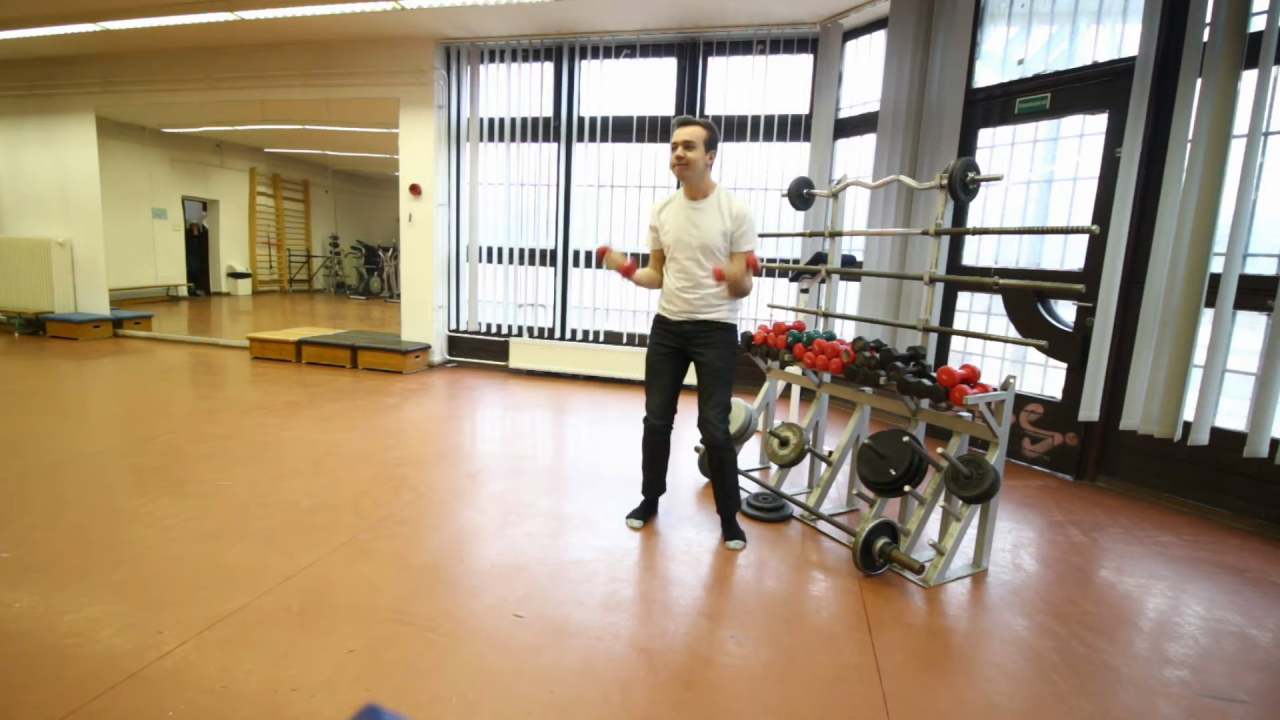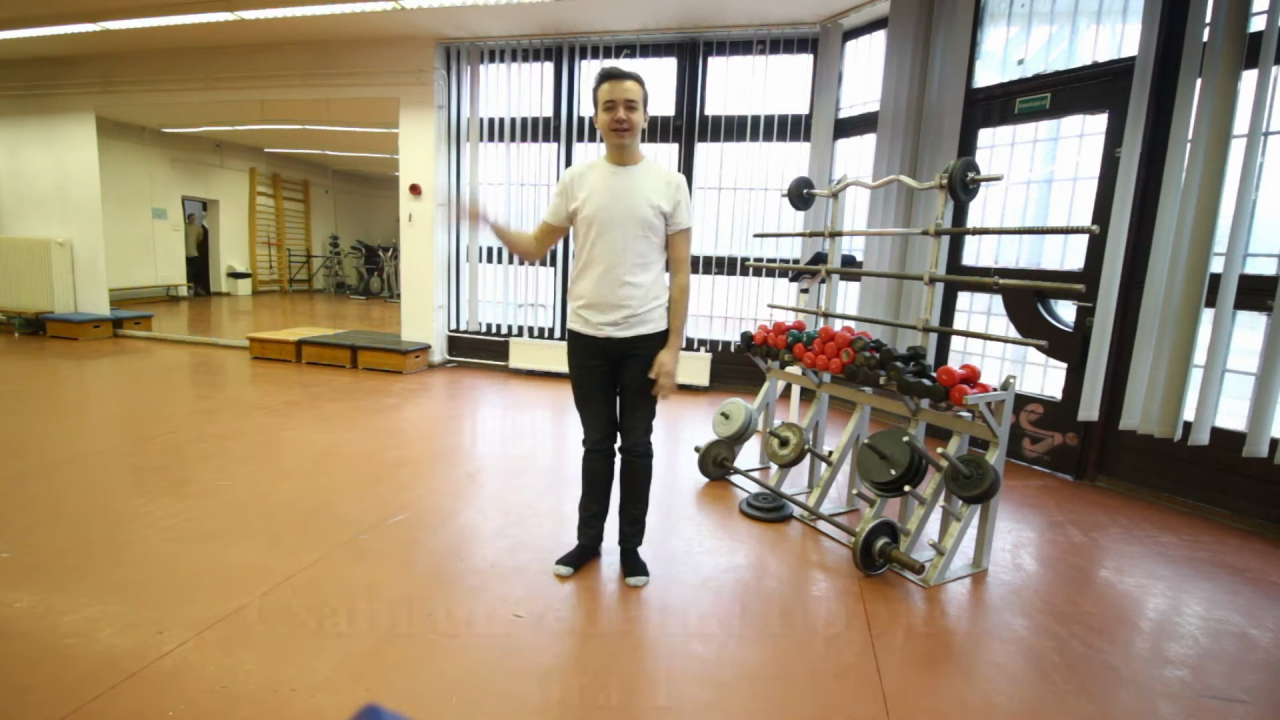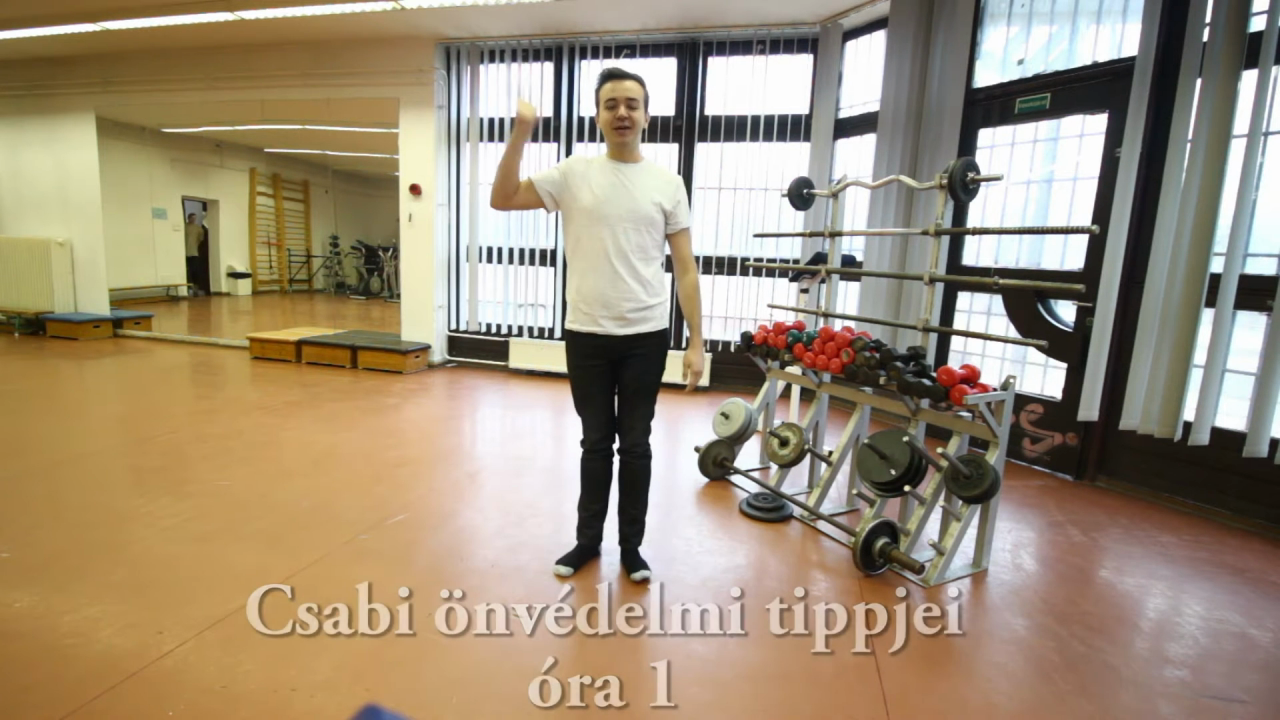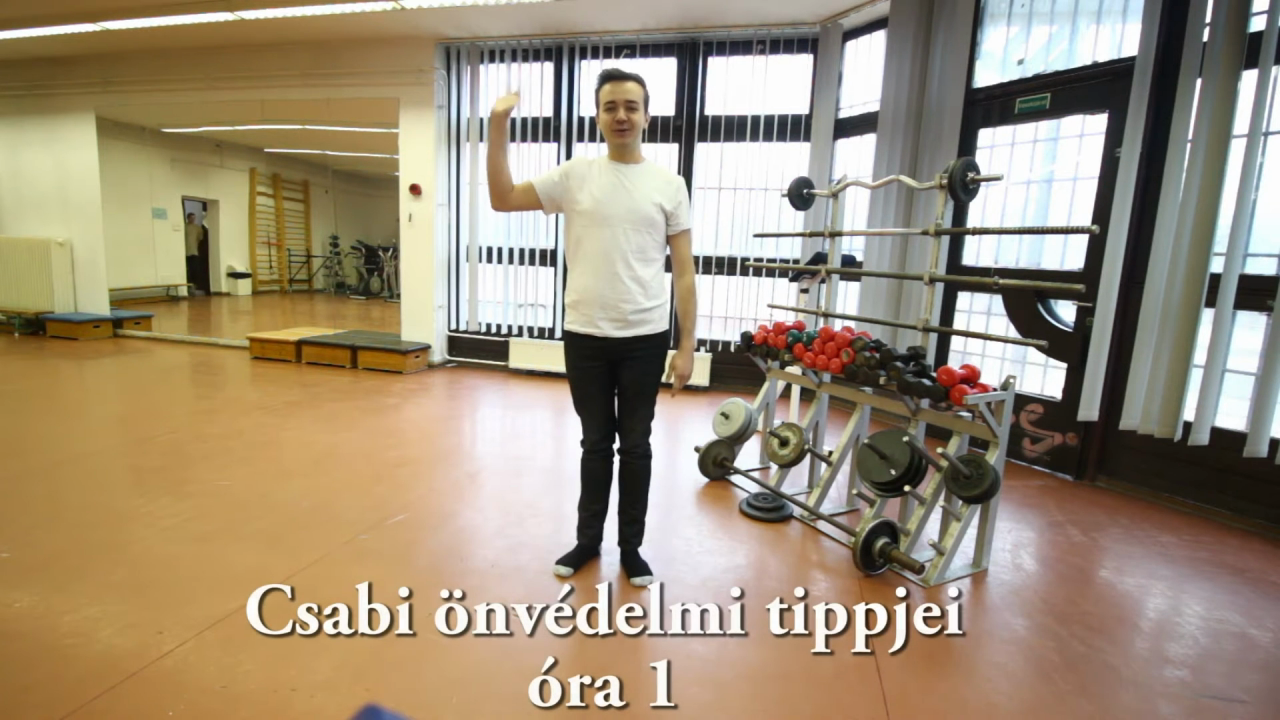
dt=0.4s
person 1, frame 1
left shoulder: (734, 211)
right shoulder: (662, 211)
left elbow: (742, 288)
right elbow: (658, 275)
left wrist: (738, 278)
right wrist: (629, 270)
left hip: (715, 330)
right hip: (667, 326)
left knee: (713, 426)
right knee: (656, 419)
left ankle: (729, 516)
right ankle: (650, 498)
person 1, frame 2
left shoulder: (669, 183)
right shoulder: (577, 180)
left elbow: (679, 270)
right elbow: (536, 247)
left wrist: (673, 346)
right wrist: (495, 227)
left hip: (644, 336)
right hip: (588, 335)
left knee: (636, 444)
right knee: (596, 442)
left ankle: (631, 546)
right ankle: (589, 540)
person 1, frame 3
left shoulder: (667, 183)
right shoulder: (574, 173)
left elbow: (685, 269)
right elbow: (502, 199)
left wrist: (696, 344)
right wrist: (521, 132)
left hip: (645, 336)
right hip: (586, 334)
left knee: (635, 443)
right knee: (595, 441)
left ankle: (631, 546)
right ankle: (587, 539)
person 1, frame 4
left shoulder: (668, 184)
right shoulder: (575, 174)
left elbow: (682, 270)
right elbow: (503, 198)
left wrist: (686, 345)
right wrist: (497, 132)
left hip: (644, 338)
right hip: (585, 334)
left knee: (635, 445)
right knee: (595, 443)
left ankle: (631, 547)
right ankle: (588, 540)
